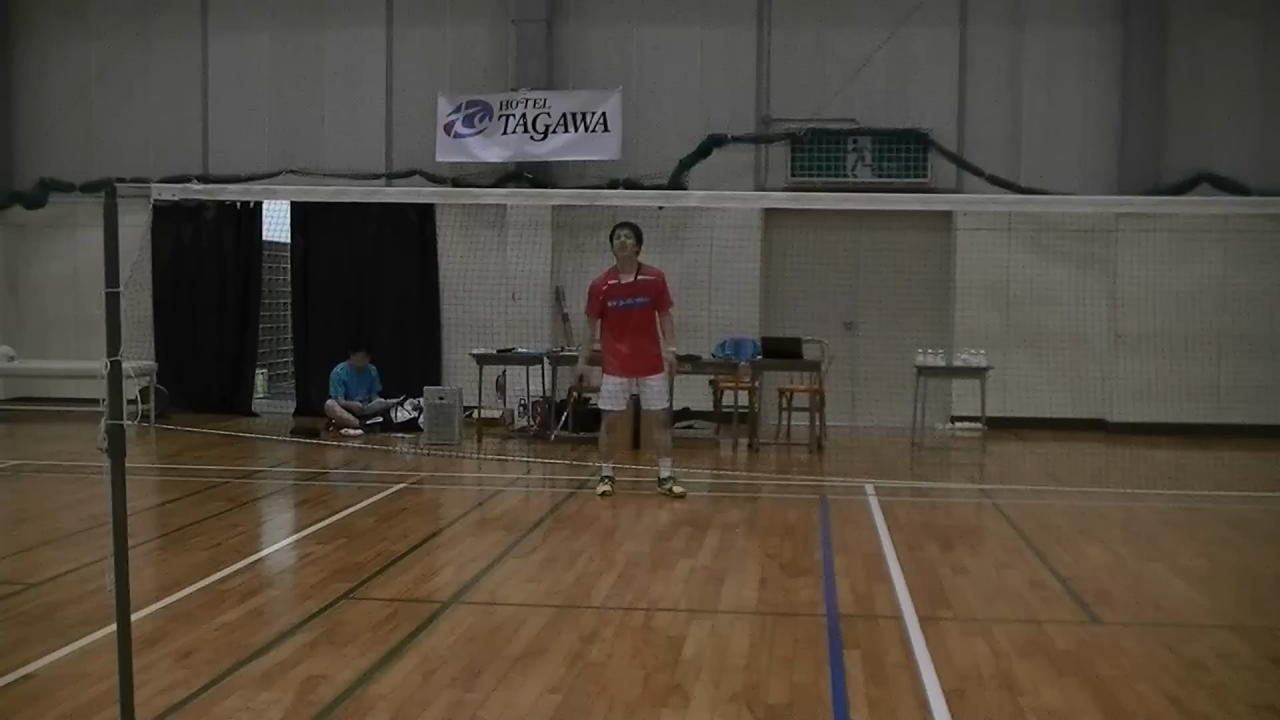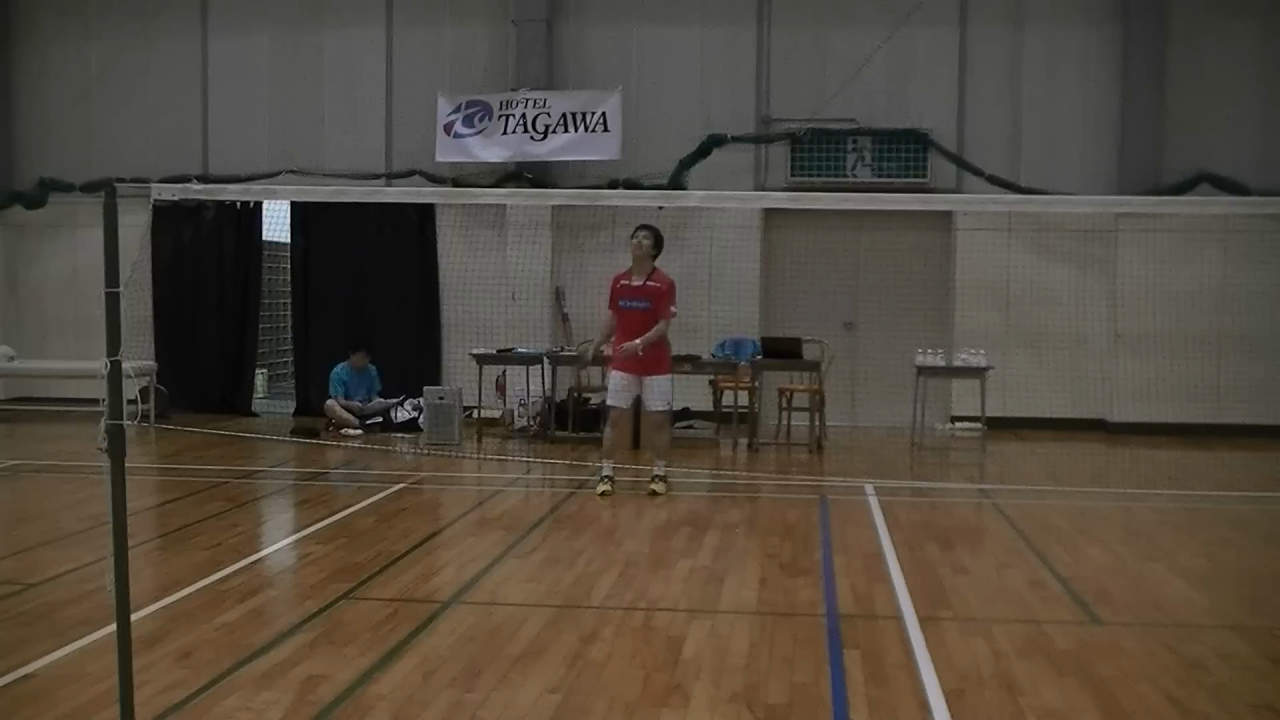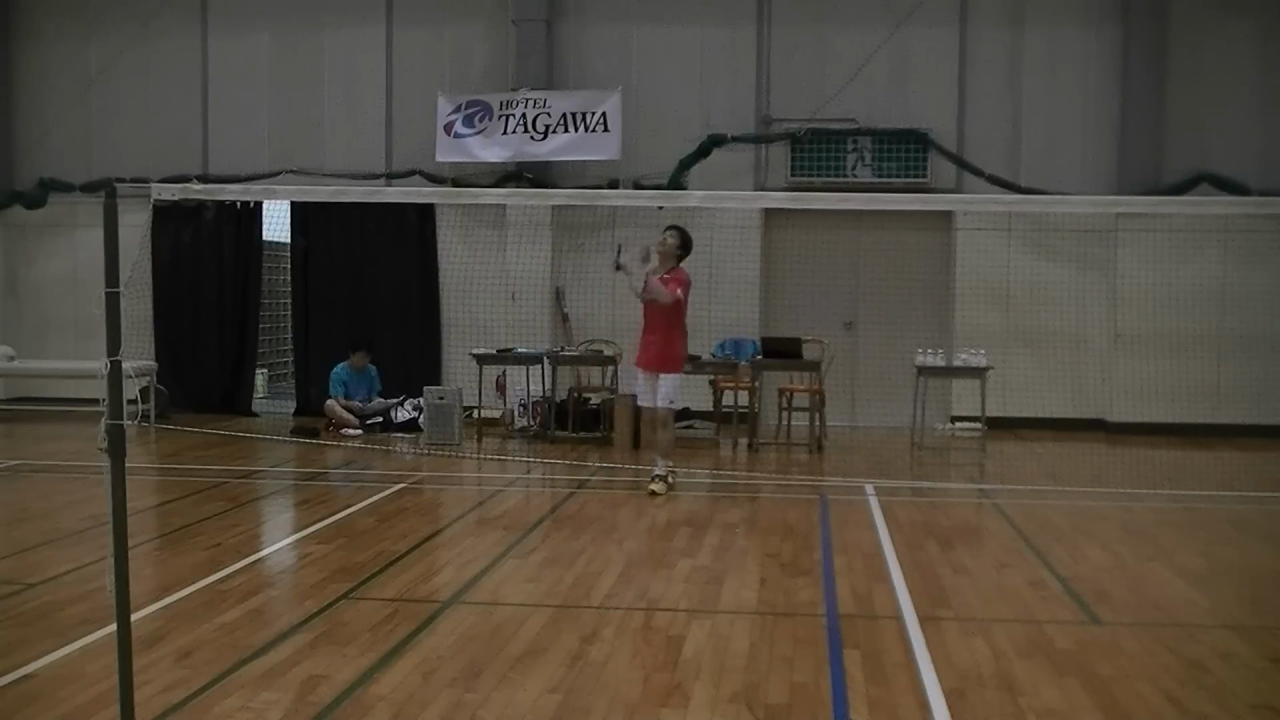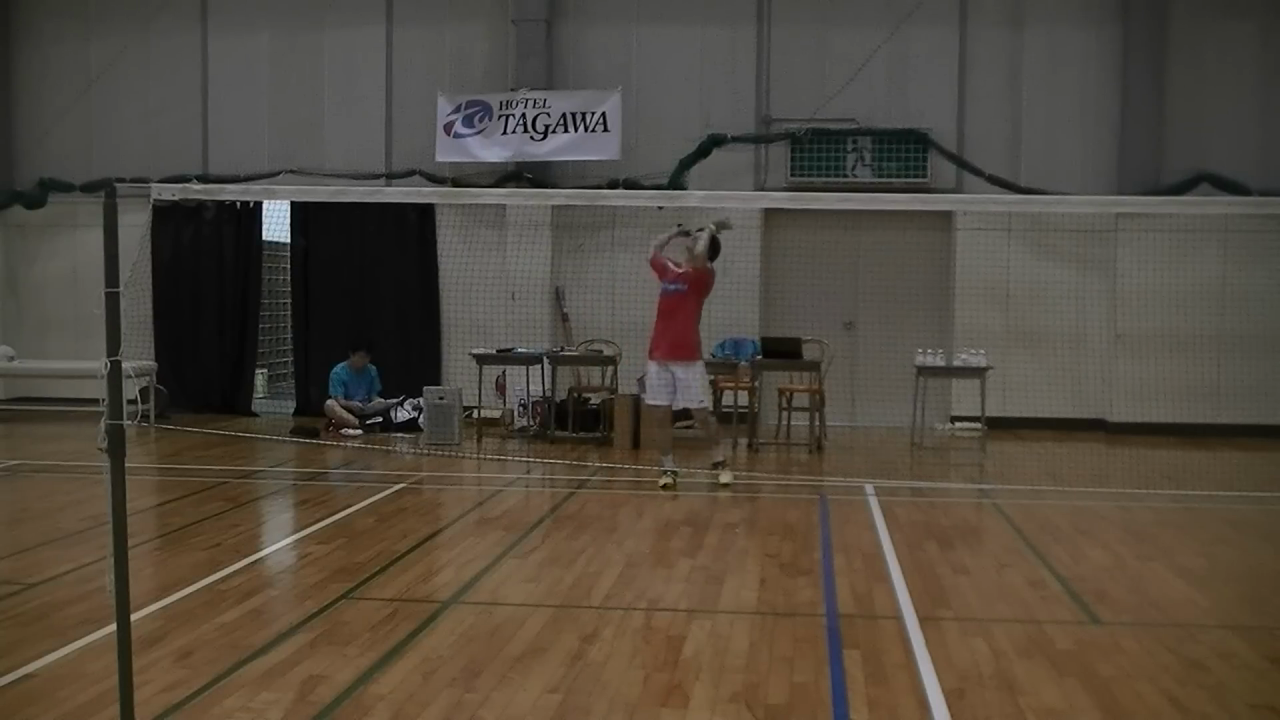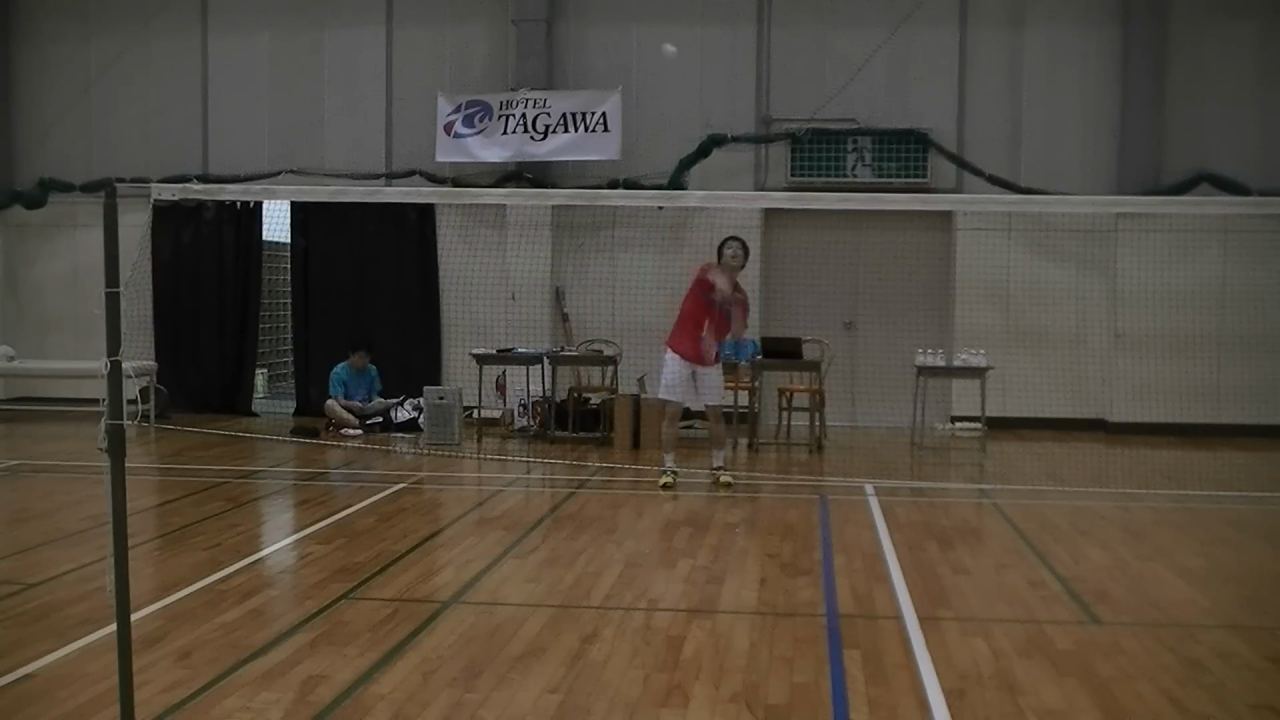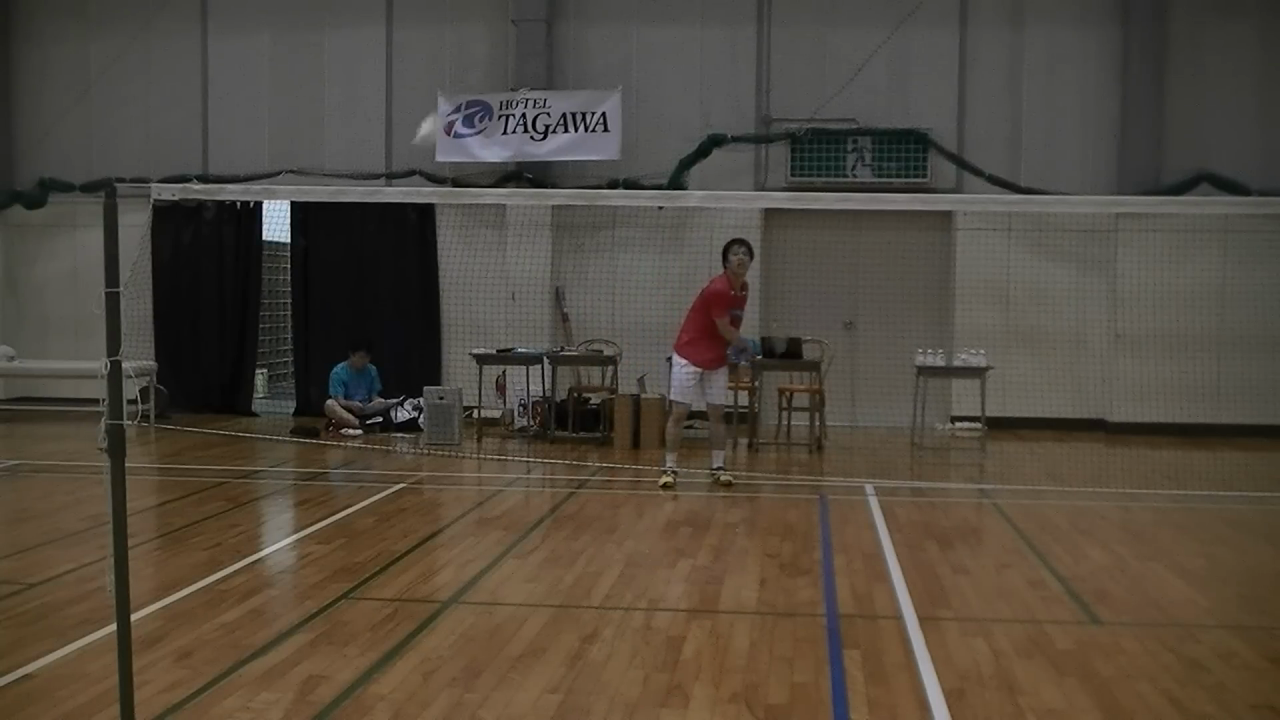
dt=0.4s
person 1, frame 1
left shoulder: (655, 278)
right shoulder: (600, 285)
left elbow: (664, 316)
right elbow: (592, 326)
left wrist: (669, 347)
right wrist: (582, 360)
left hip: (651, 363)
right hip: (616, 364)
left knee: (659, 418)
right knee: (611, 421)
left ankle: (665, 476)
right ankle: (606, 475)
person 1, frame 2
left shoulder: (664, 284)
right shoulder: (619, 282)
left elbow: (664, 325)
left wrist: (639, 343)
right wrist: (595, 345)
left hip: (656, 363)
right hip: (622, 363)
left knee: (659, 420)
right knee: (615, 418)
left ankle: (659, 474)
right ankle: (606, 474)
person 1, frame 3
left shoulder: (680, 278)
right shoulder: (653, 275)
left elbow: (664, 298)
left wrist: (650, 270)
right wrist: (630, 272)
left hip: (670, 359)
right hip: (647, 356)
left knee: (663, 417)
right knee: (648, 417)
left ankle: (662, 473)
right ankle: (662, 467)
person 1, frame 4
left shoulder: (703, 274)
right shoulder: (669, 268)
left elbow: (699, 254)
right elbow: (654, 251)
left wrist: (710, 230)
right wrist: (676, 232)
left hip: (688, 356)
right hip: (659, 354)
left knee: (702, 414)
right knee: (661, 416)
left ankle: (720, 462)
right ankle: (668, 468)
person 1, frame 5
left shoulder: (740, 296)
right shoulder: (709, 274)
left elbow: (738, 334)
right elbow: (714, 275)
left wrist: (737, 303)
right wrist: (722, 286)
left hip: (709, 359)
right hip: (680, 352)
left knee: (715, 414)
right knee: (672, 412)
left ankle: (719, 467)
right ankle: (669, 468)
person 1, frame 6
left shoulder: (743, 289)
right shoulder: (718, 289)
right elbow: (725, 329)
left wrist: (735, 343)
right wrist: (743, 344)
left hip: (716, 360)
right hip: (689, 356)
left knee: (717, 413)
right knee: (679, 412)
left ankle: (718, 467)
right ankle: (669, 468)
